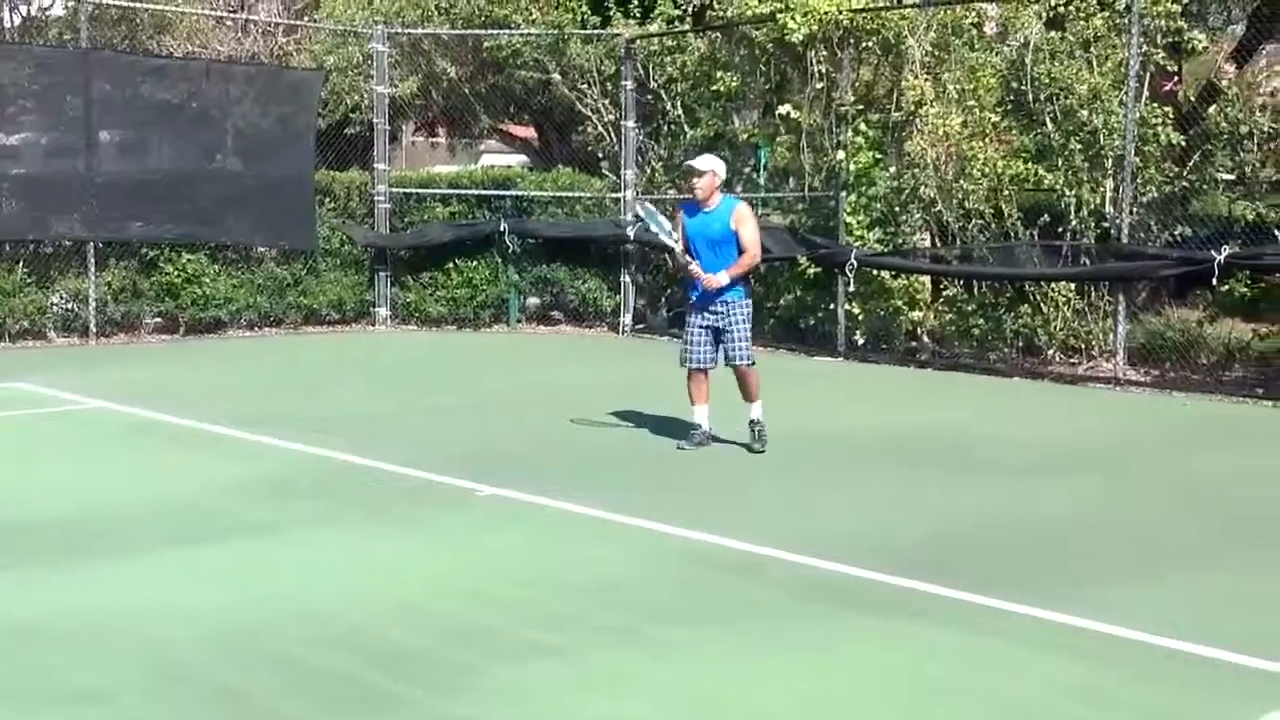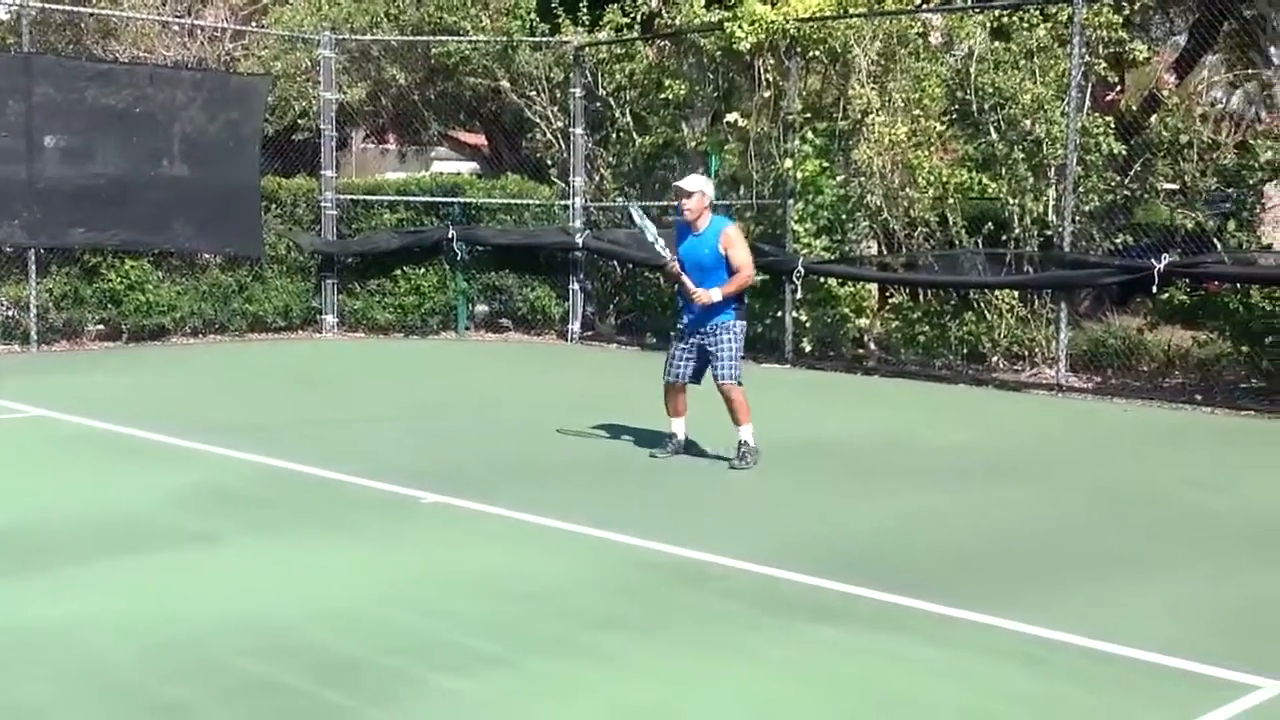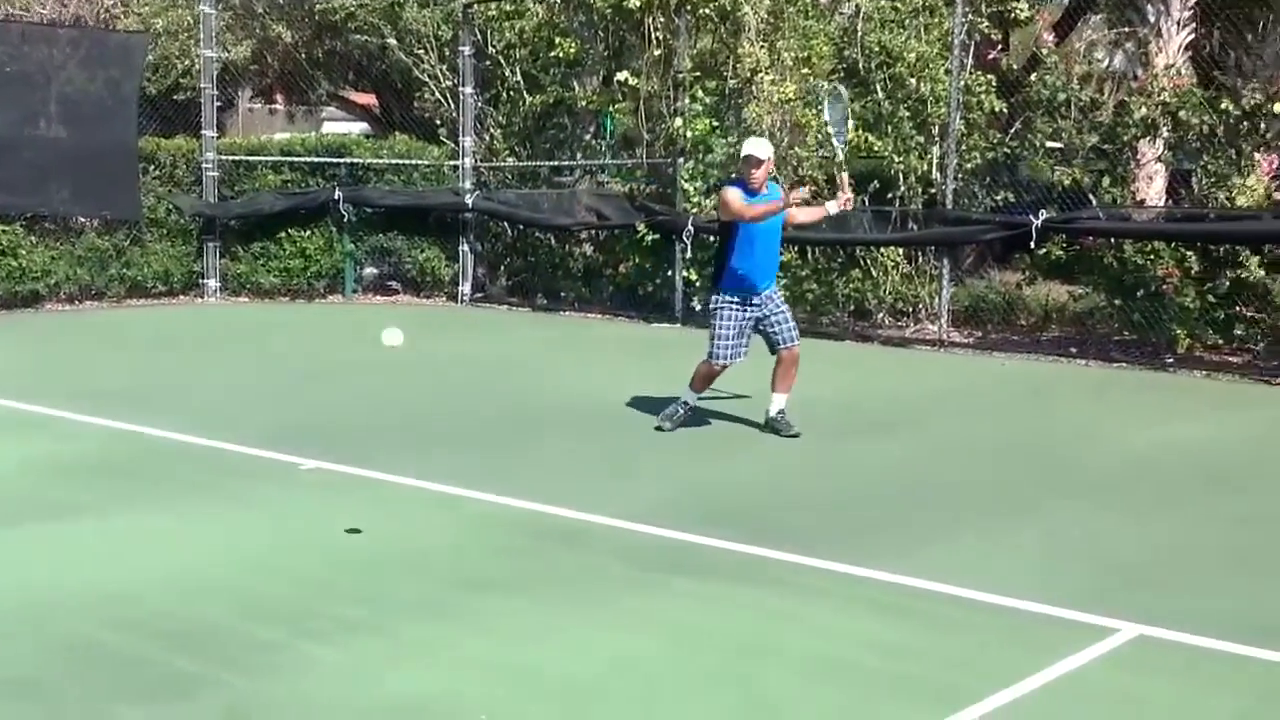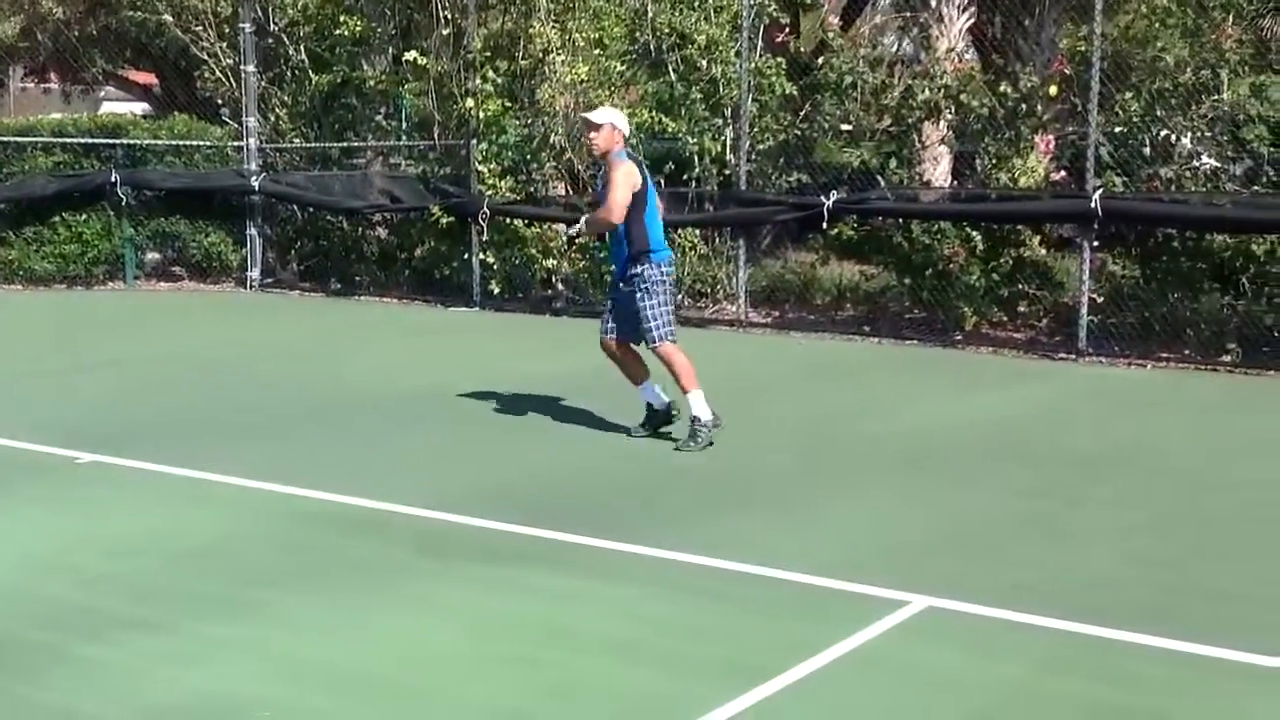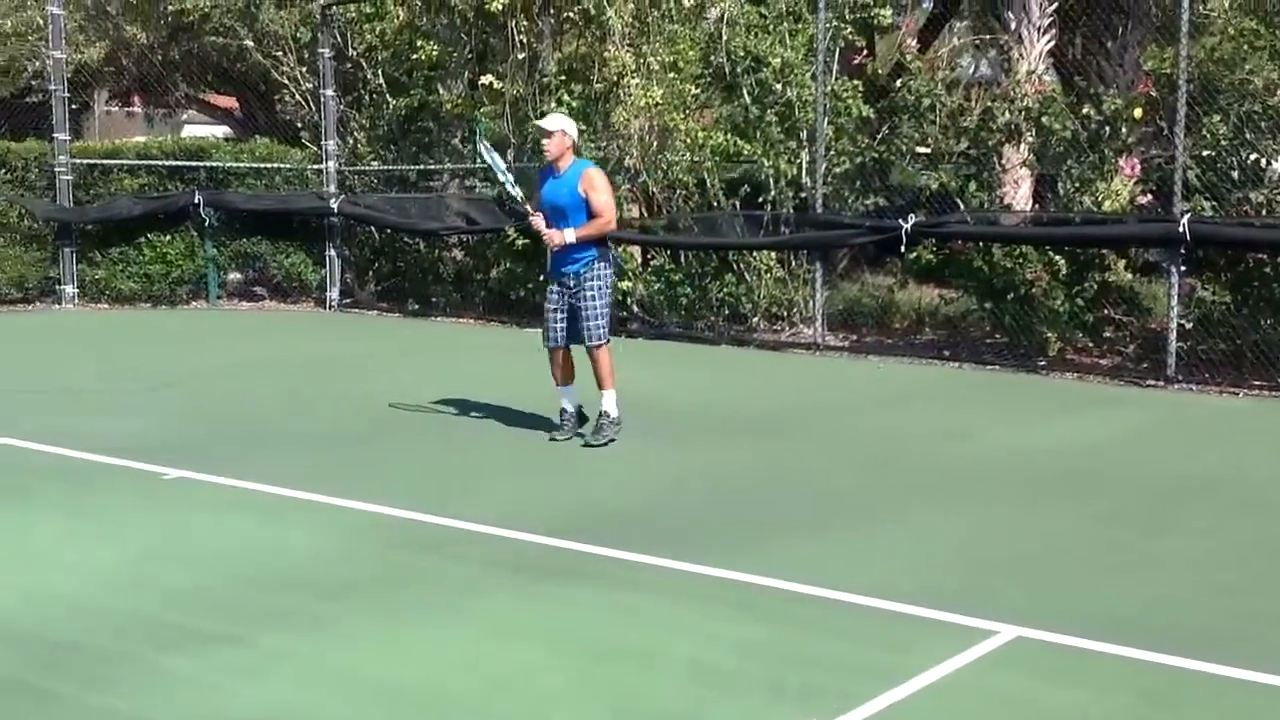
dt=1s
person 1, frame 1
left shoulder: (737, 210)
right shoulder: (685, 212)
left elbow: (753, 254)
left wrist: (723, 277)
right wrist: (686, 263)
left hip: (734, 299)
right hip: (699, 301)
left knee: (741, 363)
right knee: (696, 366)
left ankle: (756, 420)
right ankle: (701, 428)
person 1, frame 2
left shoulder: (727, 231)
right shoulder: (680, 231)
left elbow: (747, 274)
right elbow: (672, 268)
left wrist: (715, 294)
right wrist: (673, 272)
left hip: (725, 321)
right hip: (691, 320)
left knee: (727, 383)
right knee: (674, 382)
left ankle: (747, 444)
right ankle: (677, 437)
person 1, frame 3
left shoulder: (776, 191)
right shoulder: (730, 193)
left elbow: (794, 216)
right elbow: (747, 214)
left wrist: (833, 206)
right wrist: (783, 202)
left hip: (767, 293)
right hip: (731, 295)
left knee: (790, 352)
right knee: (718, 362)
left ankle: (775, 413)
right ankle: (686, 404)
person 1, frame 4
left shoulder: (622, 165)
right shoulder: (621, 167)
left elbow: (614, 216)
right elbow: (655, 213)
left wrist: (586, 223)
right wrist: (597, 224)
left hip: (648, 268)
right hip: (629, 270)
left knee: (662, 345)
right knee: (613, 343)
left ankle: (704, 418)
right ankle: (659, 406)
person 1, frame 5
left shoulder: (589, 174)
right shoulder: (544, 176)
left elbow: (608, 221)
left wrist: (567, 235)
right wrist: (539, 224)
left hip: (592, 269)
right hip: (560, 272)
left knee: (596, 342)
right knee: (556, 346)
left ankle: (609, 415)
right ankle: (571, 412)
